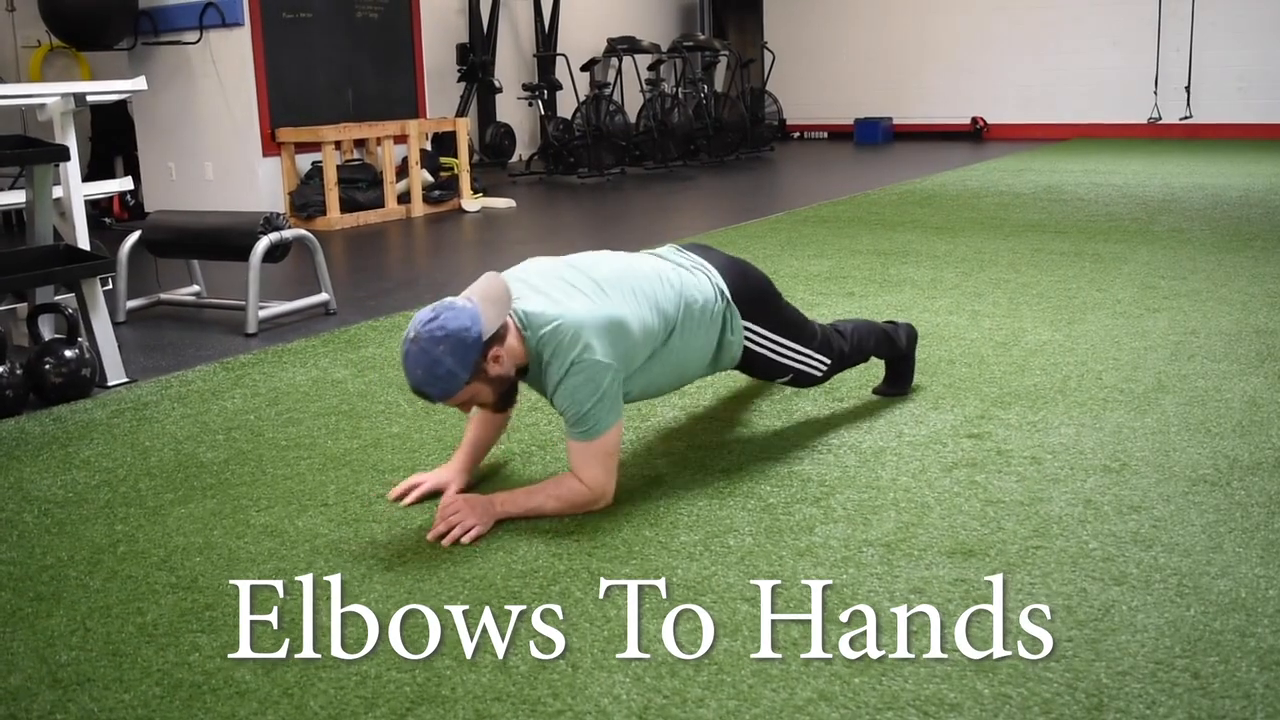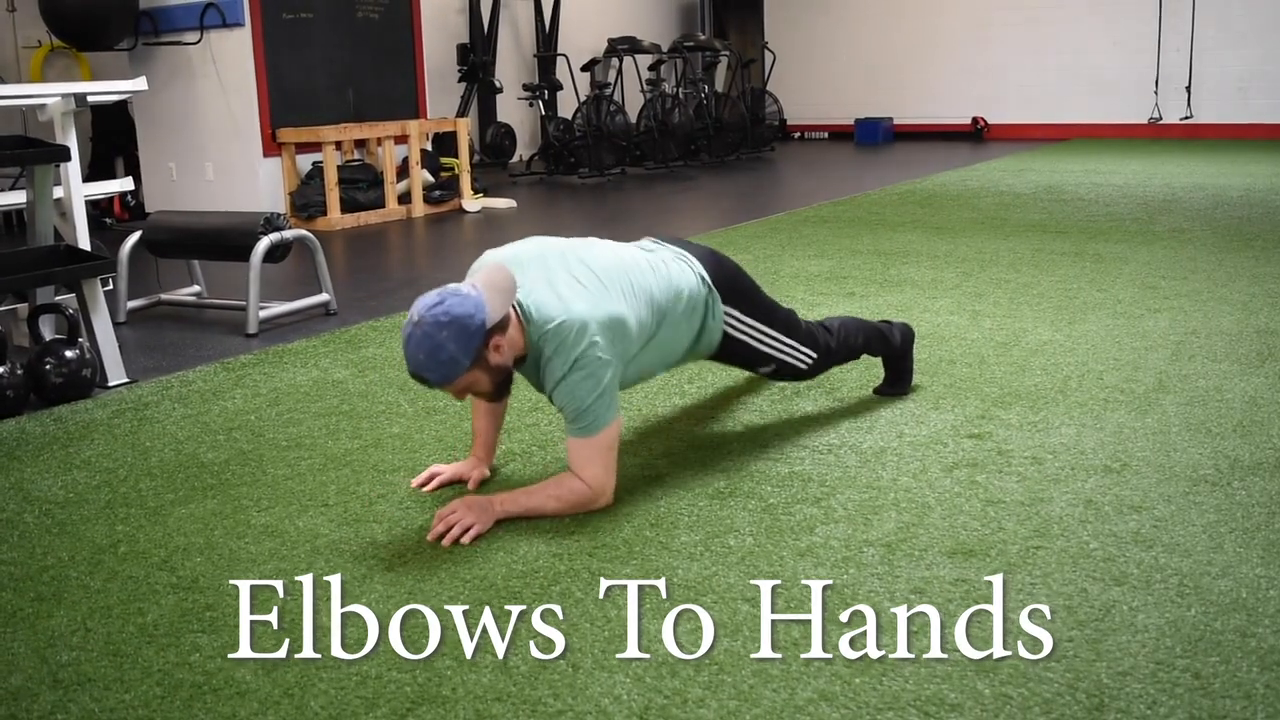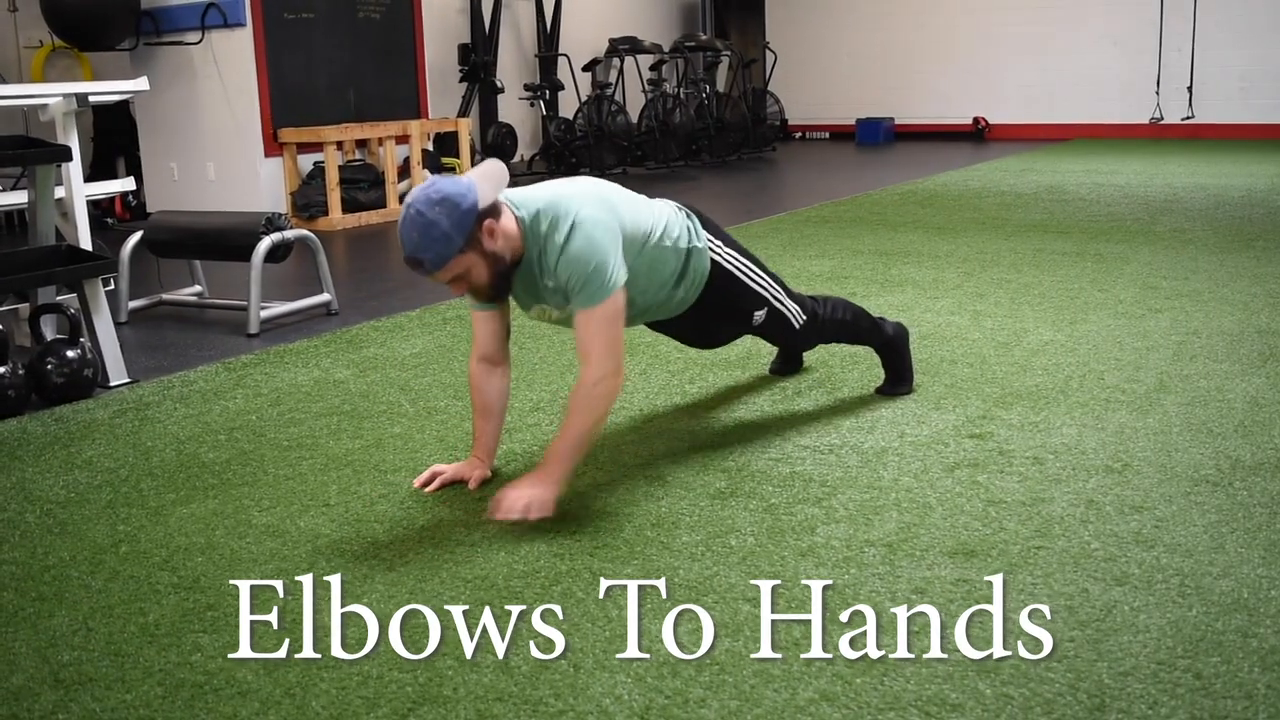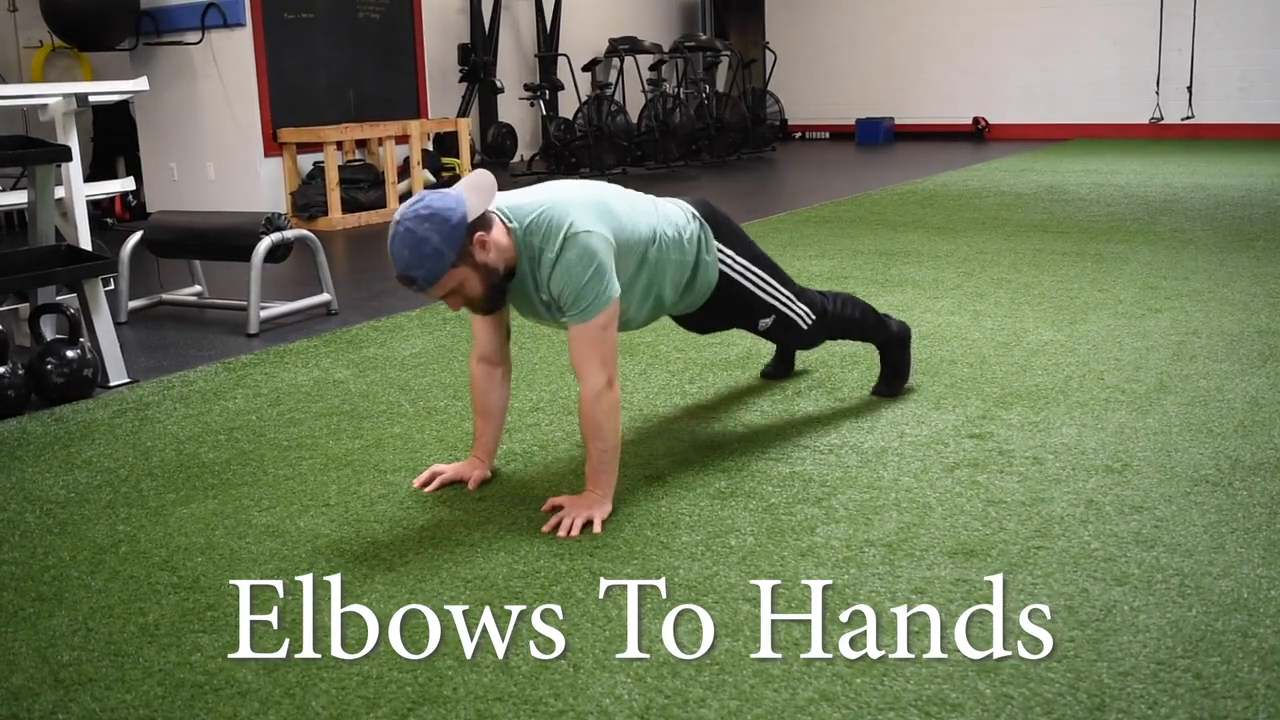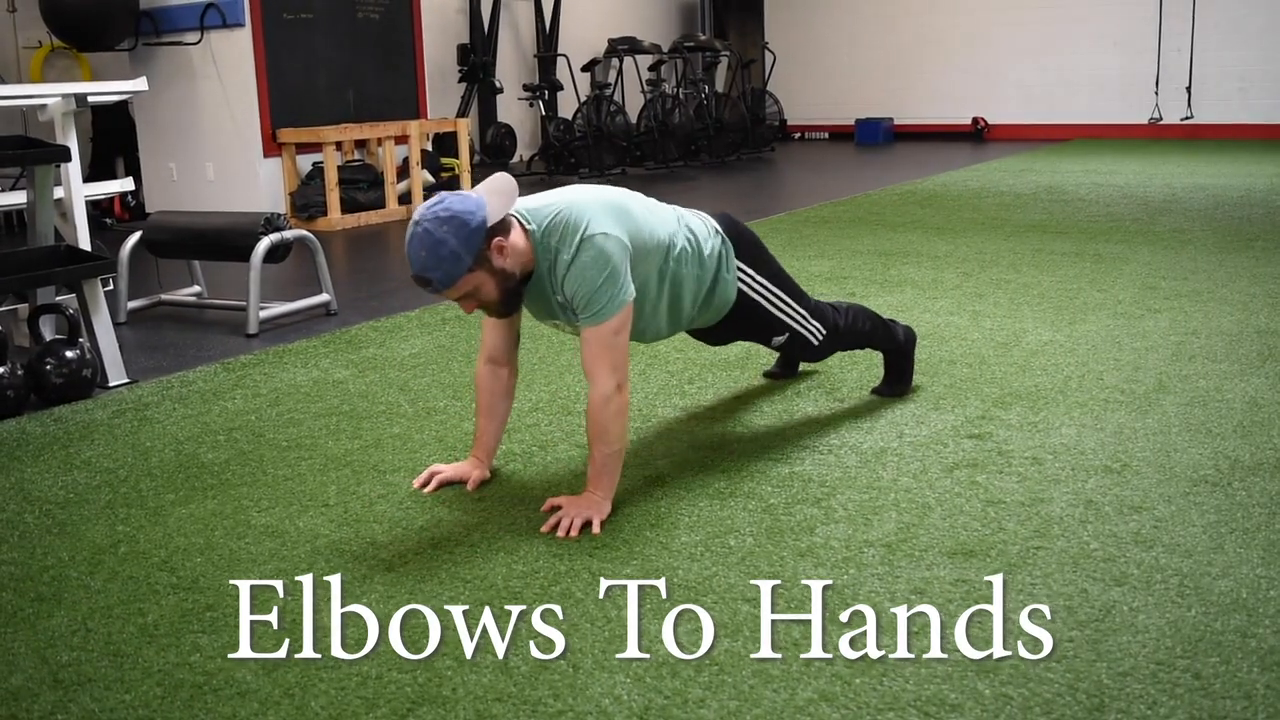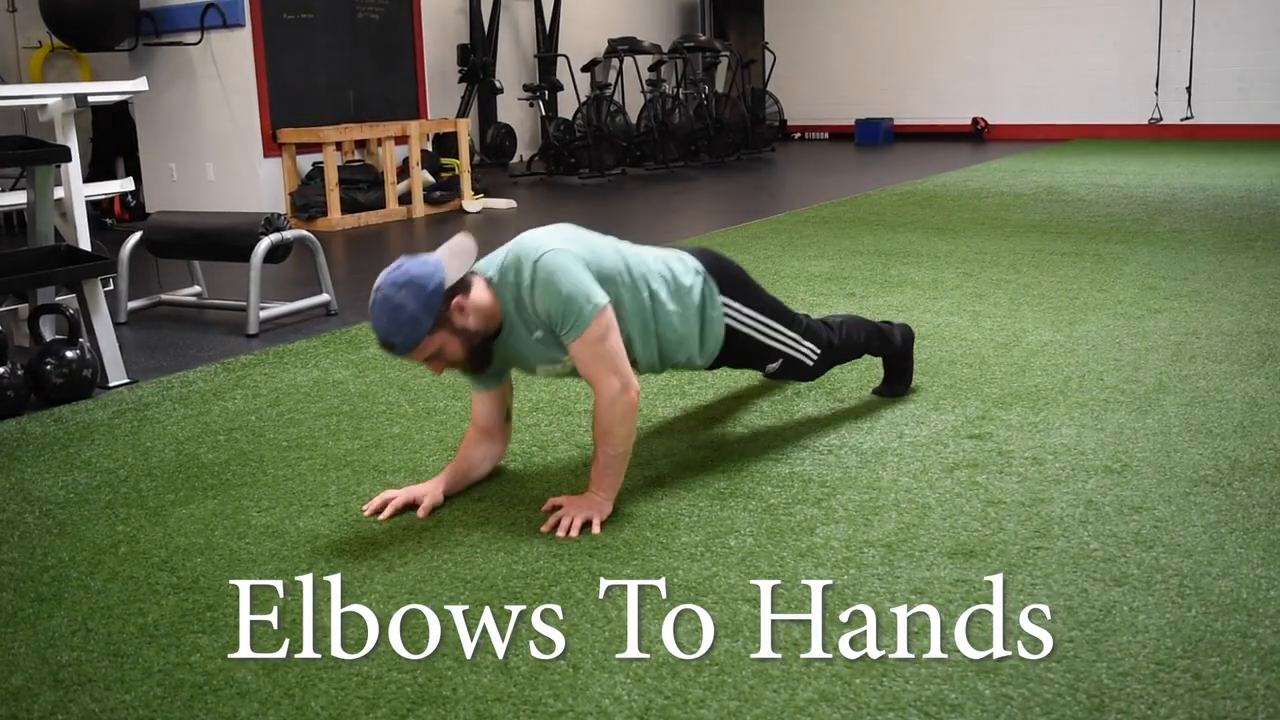
dt=0.4s
person 1, frame 1
left shoulder: (578, 357)
right shoulder: (501, 303)
left elbow: (595, 487)
right elbow: (498, 405)
left wrist: (493, 505)
right wrist: (458, 466)
left hip: (727, 306)
right hip: (681, 269)
left knee: (822, 357)
left ankle: (894, 341)
right ankle: (787, 320)
person 1, frame 2
left shoulder: (576, 349)
right shoulder: (487, 284)
left elbow: (595, 487)
right elbow: (496, 375)
left wrist: (493, 506)
right wrist: (478, 459)
left hip: (706, 299)
right hip: (660, 263)
left knee: (809, 352)
left ankle: (891, 341)
right ankle: (777, 326)
person 1, frame 3
left shoulder: (577, 234)
right shoulder: (481, 236)
left elbow: (604, 372)
right elbow: (489, 360)
left wrist: (548, 478)
right wrist: (479, 458)
left hip: (693, 259)
left knee: (799, 320)
right knee: (724, 333)
left ankle: (886, 337)
right ankle: (790, 352)
person 1, frame 4
left shoulder: (572, 243)
right shoulder: (477, 244)
left elbow: (599, 382)
right elbow: (490, 361)
left wrist: (598, 495)
right wrist: (480, 459)
left hip: (702, 253)
right hip: (667, 277)
left knee: (805, 319)
left ankle: (889, 336)
right ankle: (786, 352)
person 1, frame 5
left shoulder: (588, 247)
right shoulder: (495, 248)
left elbow: (608, 386)
right elbow: (497, 363)
left wrist: (598, 496)
right wrist: (479, 459)
left hip: (722, 268)
right hip: (682, 285)
left knee: (817, 334)
right knee: (763, 338)
left ankle: (894, 340)
right ankle: (788, 356)
person 1, frame 6
left shoulder: (546, 271)
right shoulder: (476, 325)
left elbow: (618, 389)
right elbow: (490, 434)
left wrist: (599, 496)
right wrist: (438, 482)
left hip: (707, 304)
right hip: (679, 326)
left knee: (812, 353)
left ankle: (891, 341)
